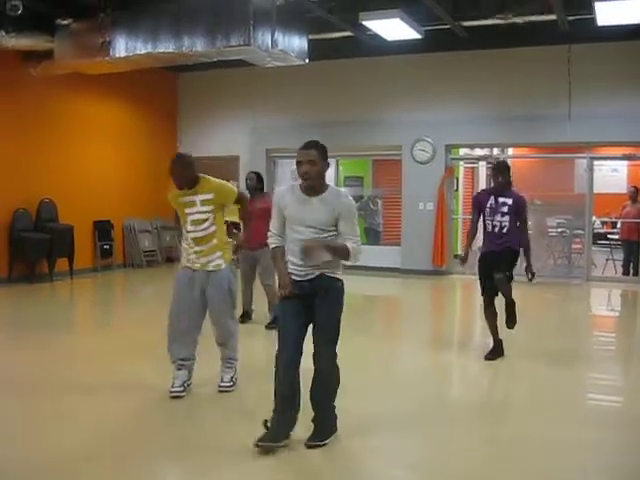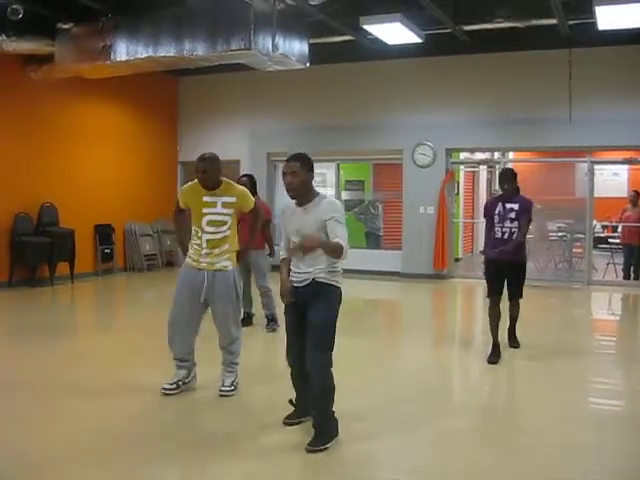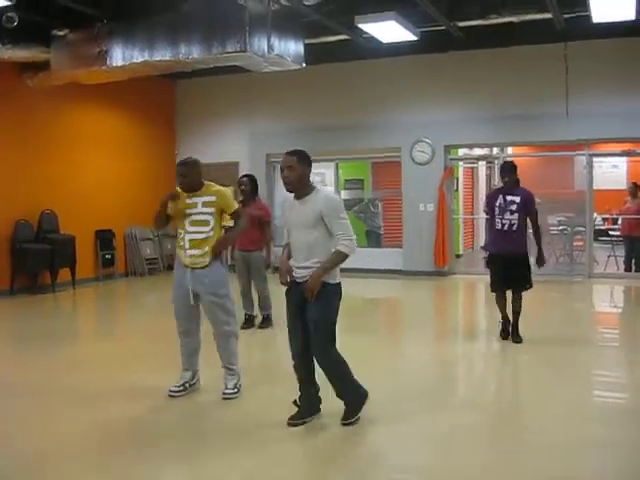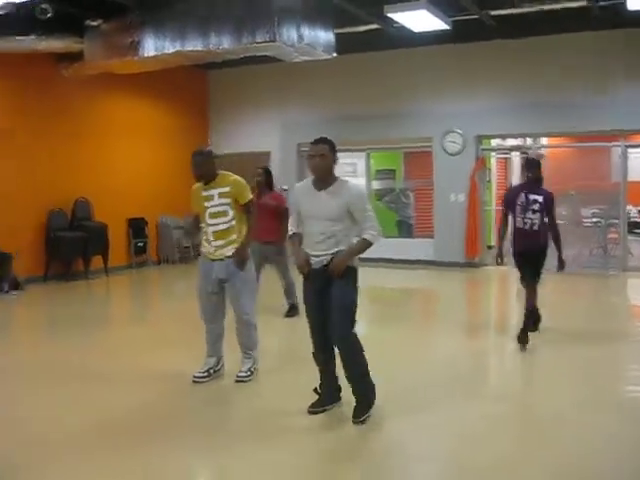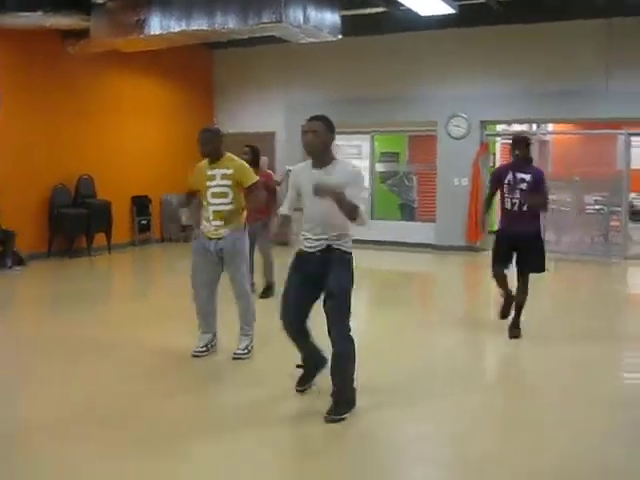
dt=0.4s
person 1, frame 1
left shoulder: (342, 201)
right shoulder: (283, 196)
left elbow: (352, 249)
right elbow: (275, 237)
left wrist: (324, 245)
right wrist: (281, 273)
left hip: (328, 285)
right hip: (293, 284)
left knee: (324, 357)
right knee: (287, 355)
left ankle: (325, 424)
right ankle: (280, 427)
person 1, frame 2
left shoulder: (330, 207)
right shoulder: (287, 211)
left elbow: (340, 250)
left wrist: (318, 242)
right wrist: (284, 279)
left hip: (324, 289)
right hip: (296, 290)
left knee: (317, 361)
right knee: (295, 357)
left ankle: (326, 427)
right ankle: (305, 404)
person 1, frame 3
left shoulder: (327, 201)
right shoulder: (287, 205)
left elbow: (347, 243)
left wrist: (320, 273)
right wrist: (285, 261)
left hip: (323, 285)
right hip: (296, 284)
left knee: (323, 349)
right knee: (299, 350)
left ankle: (355, 398)
right ankle: (309, 403)
person 1, frame 4
left shoulder: (352, 192)
right shoulder: (298, 191)
left elbow: (371, 232)
left wrist: (346, 256)
right wrist: (298, 253)
left hip: (340, 271)
right hip: (312, 272)
left knee: (342, 334)
right knee: (319, 337)
left ankle: (365, 394)
right ankle: (329, 392)
person 1, frame 5
left shoulder: (349, 172)
right shoulder: (298, 172)
left elbow: (360, 216)
right elbow: (288, 206)
left wrist: (335, 194)
right wrist: (279, 226)
left hip: (337, 256)
right hip: (306, 254)
left knee: (338, 329)
right knee: (290, 318)
left ankle: (344, 396)
right ankle: (313, 362)
person 2, frame 1
left shoulder: (217, 187)
right shoulder: (174, 195)
left elbow: (245, 202)
left wrist: (242, 234)
right wrist: (187, 245)
left hip: (218, 265)
right hip: (188, 267)
left knee: (224, 319)
right knee: (182, 321)
left ankle: (228, 369)
right ankle: (182, 371)
person 2, frame 2
left shoulder: (238, 193)
right shoulder: (188, 191)
left elbow: (256, 215)
right elbow: (180, 213)
left wrist: (246, 246)
right wrist: (183, 244)
left hip: (224, 268)
right hip: (193, 266)
left knee: (228, 324)
right knee: (180, 320)
left ankle: (230, 373)
right ankle: (184, 371)
person 2, frame 3
left shoulder: (219, 193)
right shoulder: (176, 198)
left elbow: (240, 219)
right elbow: (158, 224)
left wrist: (227, 240)
right wrist: (166, 202)
left hip: (211, 267)
right hip: (183, 268)
left knee: (223, 323)
right knee: (186, 325)
left ankle: (232, 375)
right ankle: (190, 374)
person 2, frame 4
left shoulder: (235, 183)
right shoulder: (196, 190)
left elbow: (252, 215)
left wrist: (244, 247)
left hip: (235, 257)
right hip: (208, 259)
left knee: (243, 311)
right knee: (210, 313)
left ankle: (248, 359)
right ankle: (213, 360)
person 2, frame 5
left shoulder: (238, 166)
right shoulder: (199, 168)
left elbow: (258, 194)
right elbow: (192, 194)
left wrist: (239, 211)
left hip: (232, 236)
right hip: (205, 237)
left knee: (241, 289)
right knee: (202, 287)
left ankle: (246, 337)
right ankle: (208, 335)
person 3, frame 1
left shoulder: (517, 200)
right shoulder: (480, 197)
left elbow: (524, 231)
right elbow: (474, 224)
left wrist: (528, 262)
right wrist: (466, 249)
left hip: (509, 248)
right hip: (488, 250)
left knee: (500, 277)
right knee: (487, 299)
left ankle: (510, 303)
right ankle: (497, 344)
person 3, frame 2
left shoulder: (525, 204)
right shoulder: (491, 204)
left elbow: (523, 232)
left wrist: (509, 248)
right wrist: (487, 257)
left hip: (516, 259)
right hip: (494, 259)
left knee: (514, 299)
right knee: (494, 300)
left ankle: (512, 331)
right ankle: (495, 345)
person 3, frame 3
left shoulder: (526, 196)
right shoulder: (492, 196)
left elbow: (535, 226)
left wrist: (540, 252)
right wrist: (488, 250)
left hip: (518, 252)
right hip: (497, 252)
left knee: (517, 291)
right knee: (499, 291)
left ankle: (515, 327)
right ankle: (505, 320)
person 3, frame 4
left shoulder: (547, 196)
right shoulder: (512, 193)
left elbow: (552, 225)
right elbow: (504, 221)
left wrist: (560, 254)
right wrist: (500, 248)
left hip: (538, 247)
right hip: (520, 247)
left knee: (530, 284)
right knee: (529, 283)
left ankle: (525, 328)
right ankle: (534, 315)
person 3, frame 5
left shoulder: (536, 174)
right shoulder: (500, 171)
left elbow: (544, 204)
right elbow: (490, 196)
left wrist: (533, 200)
right wrist: (483, 217)
left hip: (529, 232)
right hip: (506, 230)
left knee: (523, 277)
right knee: (497, 270)
left ankle: (516, 321)
right ankle: (507, 296)
person 4, frame 1
left shoulder: (268, 201)
left hip: (264, 249)
right hip: (246, 249)
left knee: (268, 284)
right knee: (246, 283)
left ankle: (275, 316)
right ankle: (246, 311)
person 4, frame 2
left shoulder: (262, 207)
left elbow: (267, 231)
left wrist: (272, 249)
left hip: (257, 251)
left knee: (263, 285)
right knee: (243, 285)
left ankle: (271, 317)
right ankle: (247, 314)
person 4, frame 3
left shoulder: (262, 207)
left elbow: (267, 232)
left wrist: (268, 254)
right wrist: (232, 247)
left hip: (257, 252)
right hip: (239, 251)
left knee: (261, 286)
right knee: (244, 287)
left ankle: (266, 316)
right ankle: (249, 316)
person 4, frame 4
left shoulder: (278, 198)
right shoulder: (254, 198)
left elbow: (285, 221)
right elbow: (252, 219)
left wrist: (282, 241)
right wrist: (250, 238)
left hip: (274, 244)
right hip: (257, 243)
left knee: (285, 275)
left ankle: (293, 304)
person 4, frame 5
left shoulder: (266, 175)
left elbow: (273, 197)
left wrist: (269, 217)
left hip: (261, 221)
right hip: (246, 220)
left knee: (266, 253)
right knee: (246, 254)
left ankle: (269, 284)
right ankle: (249, 283)
